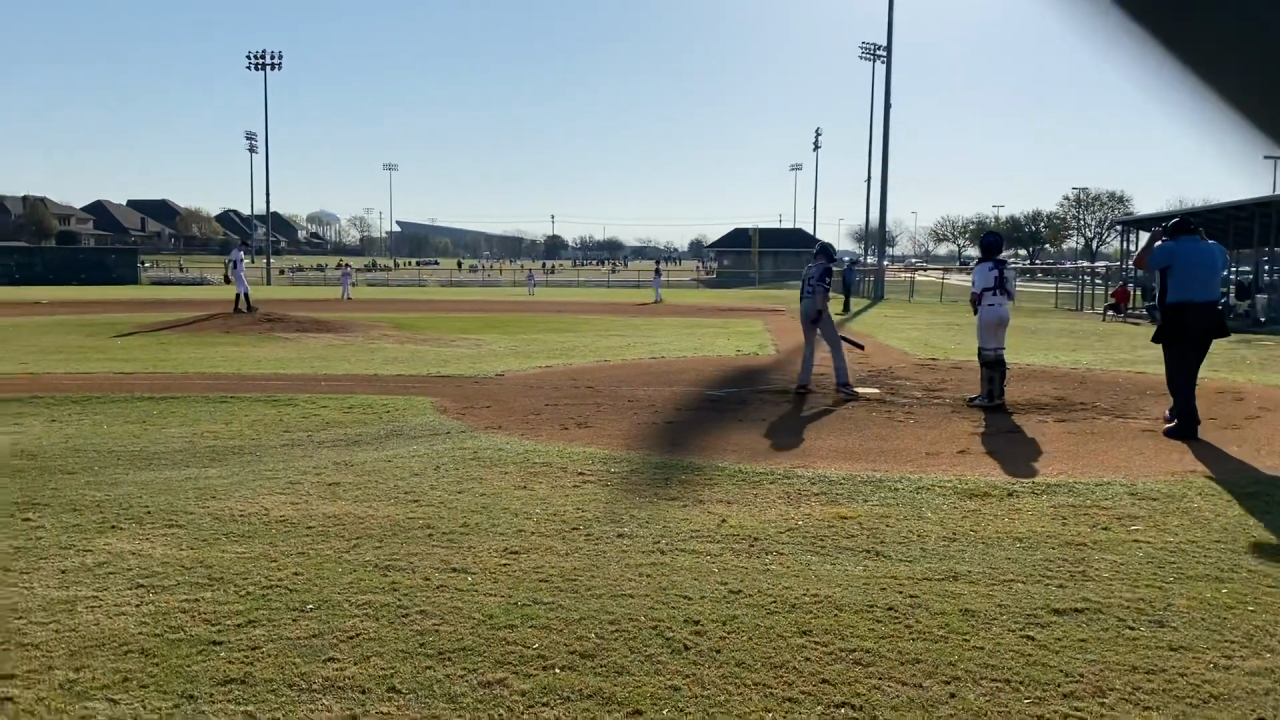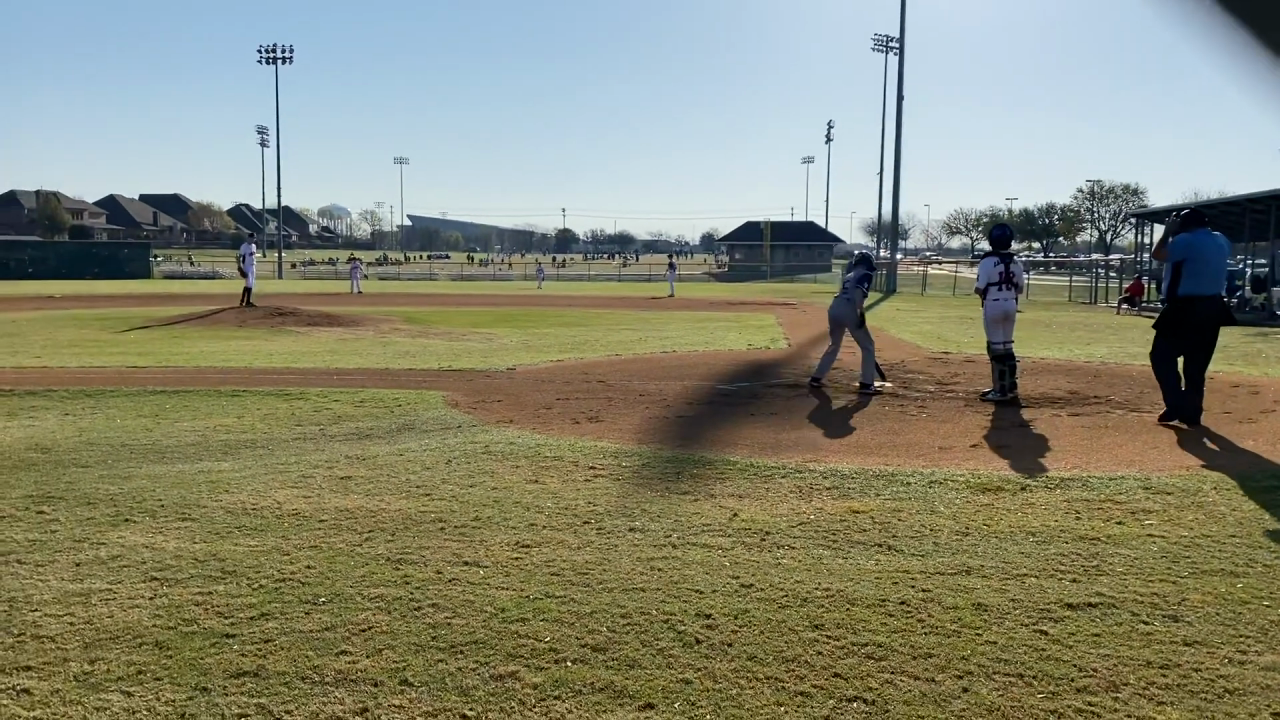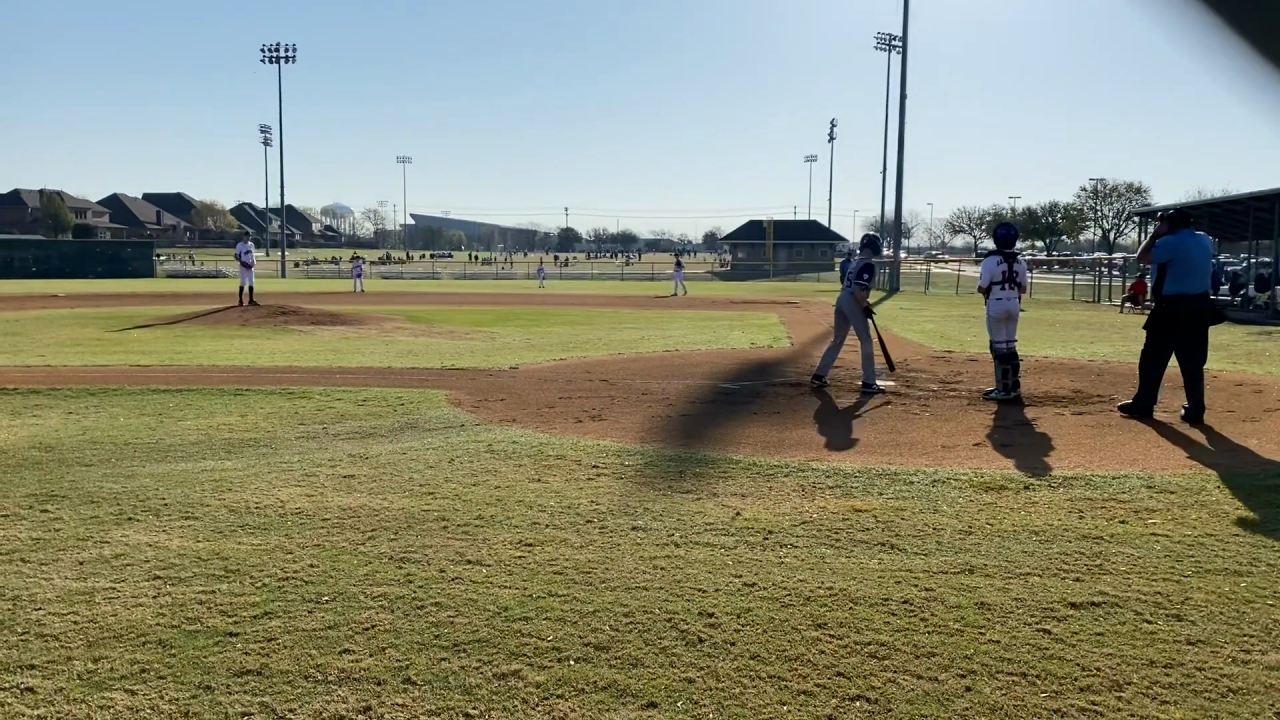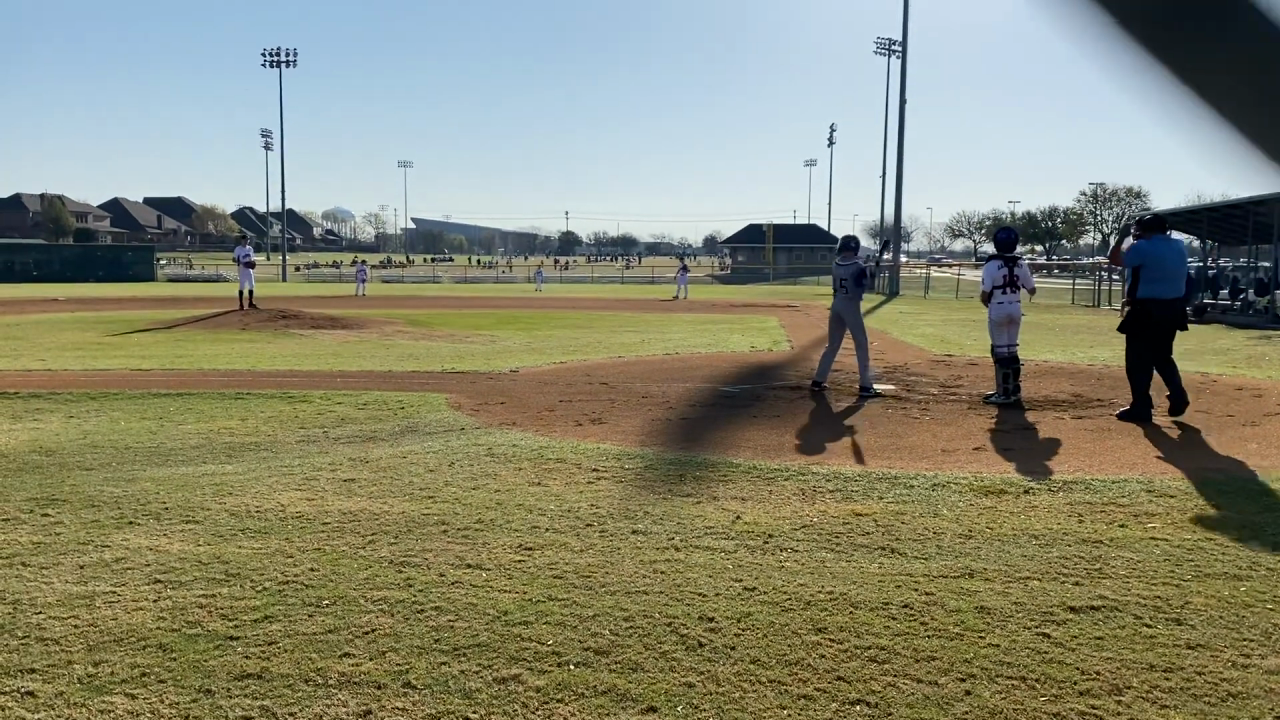
dt=0.4s
person 1, frame 1
left shoulder: (1171, 248)
right shoulder: (1214, 249)
left elbow: (1139, 262)
right elbow: (1224, 261)
left wrist: (1153, 240)
right wrist: (1204, 239)
left hip: (1179, 317)
right hip: (1208, 316)
left knee: (1179, 371)
right knee: (1190, 370)
left ankle: (1186, 424)
right ankle: (1181, 415)
person 1, frame 2
left shoulder: (1186, 240)
right shoulder: (1221, 241)
left elbow: (1158, 254)
left wrist: (1168, 232)
left hip: (1185, 309)
right hip: (1212, 309)
left knee: (1162, 356)
right knee: (1197, 363)
left ankle: (1178, 404)
right ankle: (1192, 410)
person 1, frame 3
left shoulder: (1171, 242)
right shoulder: (1205, 240)
left elbow: (1143, 257)
left wrist: (1156, 235)
left hip: (1172, 308)
right hip: (1199, 307)
left knee: (1153, 358)
right knee: (1193, 362)
left ankle: (1143, 404)
right ankle: (1195, 409)
person 1, frame 4
left shoulder: (1144, 247)
right shoulder: (1179, 246)
left elbow: (1114, 259)
left wrist: (1123, 236)
left hip: (1146, 311)
right hip: (1172, 310)
left knee: (1138, 361)
right knee: (1163, 357)
left ankle: (1140, 408)
right ankle: (1178, 397)
person 2, frame 1
left shoulder: (981, 267)
right shoulder: (1007, 269)
left elbow: (975, 296)
right elbow: (1011, 296)
left wrist: (973, 302)
left hip: (987, 311)
right hip: (1004, 312)
left knee: (986, 354)
right knee: (998, 353)
left ankle: (988, 396)
right ankle: (998, 394)
person 2, frame 2
left shoulder: (987, 262)
right shoulder: (1016, 263)
left elbow: (979, 290)
right elbow: (1019, 289)
left wrist: (988, 290)
left hip: (993, 306)
right hip: (1011, 305)
left knee: (996, 348)
right knee: (1007, 346)
left ankle: (1000, 390)
right ankle: (1011, 387)
person 2, frame 3
left shoulder: (990, 260)
right shoulder: (1020, 262)
left elbow: (981, 288)
right elbow: (1023, 289)
left wrist: (990, 290)
left hip: (996, 306)
right hip: (1014, 305)
left knee: (999, 346)
right knee: (1010, 345)
left ankle: (1003, 389)
right ankle: (1014, 386)
person 2, frame 4
left shoulder: (991, 265)
right shoulder: (1021, 265)
left elbow: (985, 294)
right elbow: (1032, 290)
left wrist: (987, 303)
left hip: (998, 310)
right hip: (1015, 309)
left knee: (1000, 351)
right knee: (1012, 349)
left ankle: (1004, 393)
right ankle: (1014, 390)
person 3, frame 1
left shoulder: (807, 269)
right shoulder: (826, 268)
right elbow: (820, 290)
right wrist: (819, 310)
left hip: (804, 308)
right hip: (816, 309)
left knee: (809, 347)
right knee: (835, 346)
left ankle: (802, 384)
right ankle: (843, 383)
person 3, frame 2
left shoulder: (849, 275)
right shoulder: (866, 275)
right elbow: (858, 292)
right wrist: (862, 314)
left hip: (834, 308)
right hip: (847, 310)
left knee: (834, 345)
right knee: (868, 346)
left ankle: (817, 378)
right ankle: (866, 384)
person 3, frame 3
left shoulder: (856, 261)
right shoulder: (868, 264)
right elbow: (857, 289)
left wrist: (864, 303)
right wrist: (865, 306)
left hip: (842, 300)
right hip: (852, 303)
left knee: (837, 340)
right knee: (866, 342)
left ankle: (819, 375)
right ankle: (868, 383)
person 3, frame 4
left shoulder: (836, 265)
right shoulder: (858, 267)
right elbow: (861, 289)
right wrist: (867, 280)
left hip: (836, 305)
right hip: (851, 306)
left knee: (832, 345)
right knee: (861, 346)
left ankle: (818, 381)
right ankle: (865, 386)
